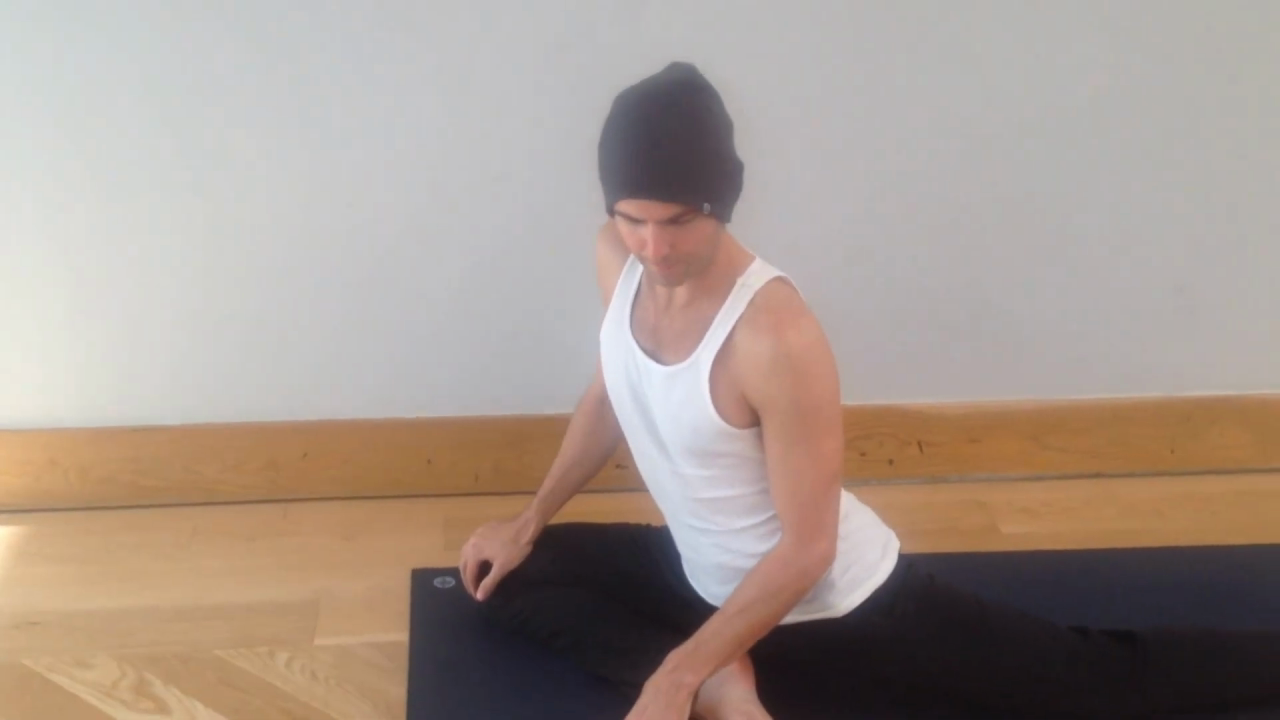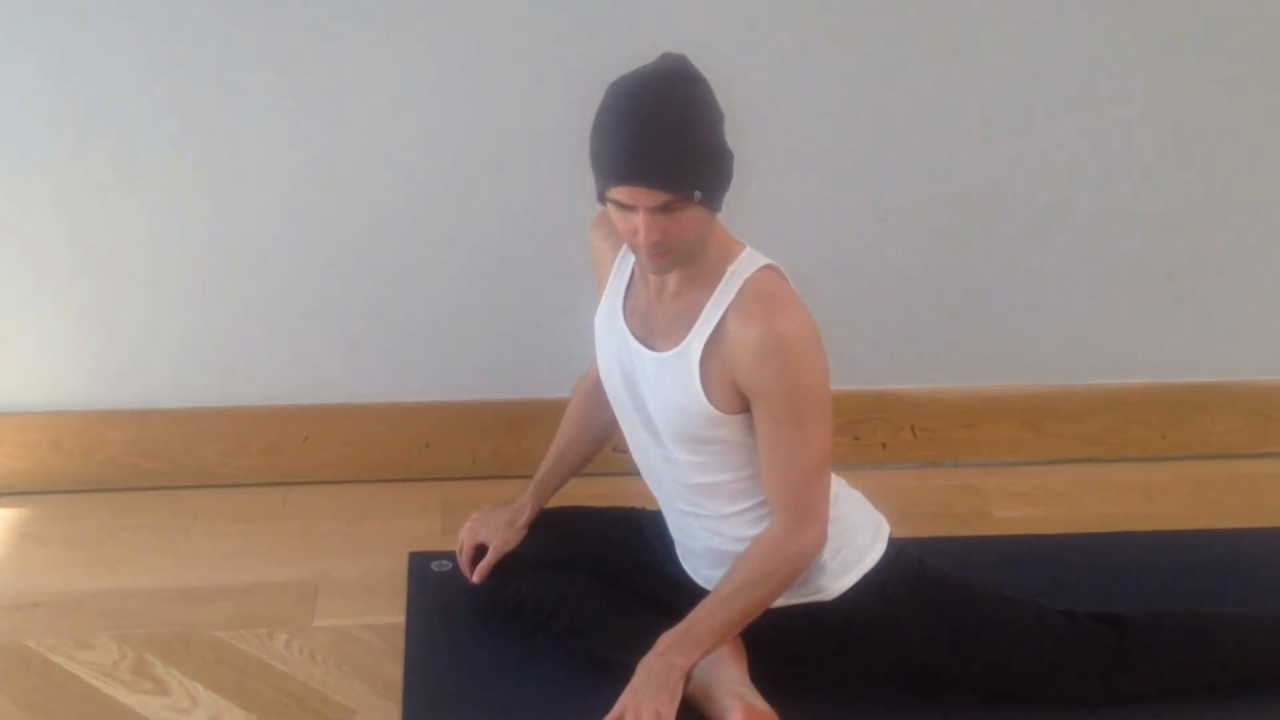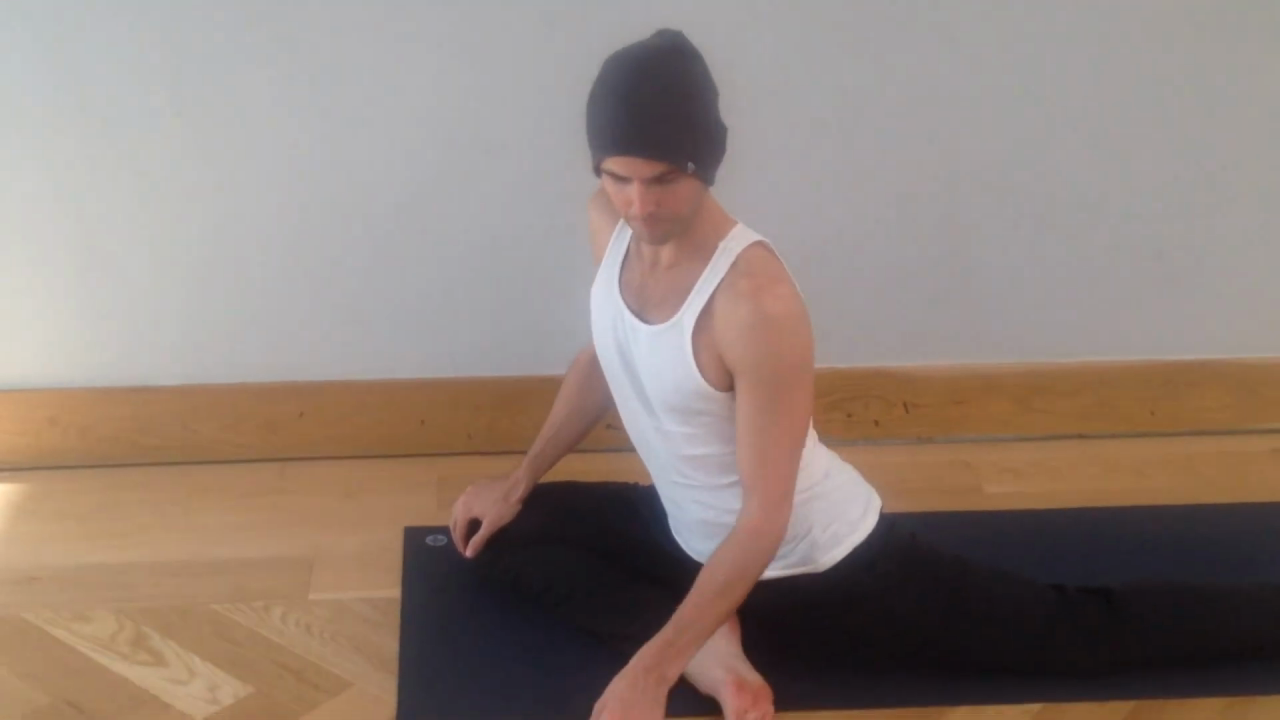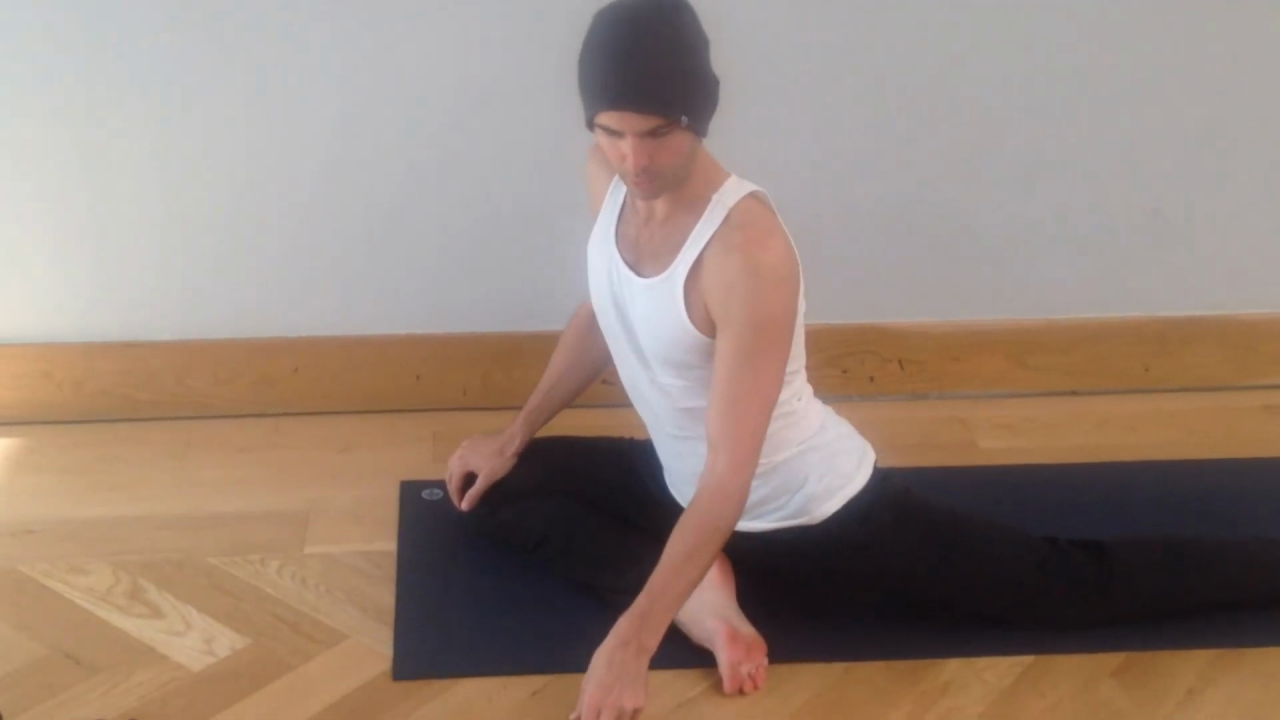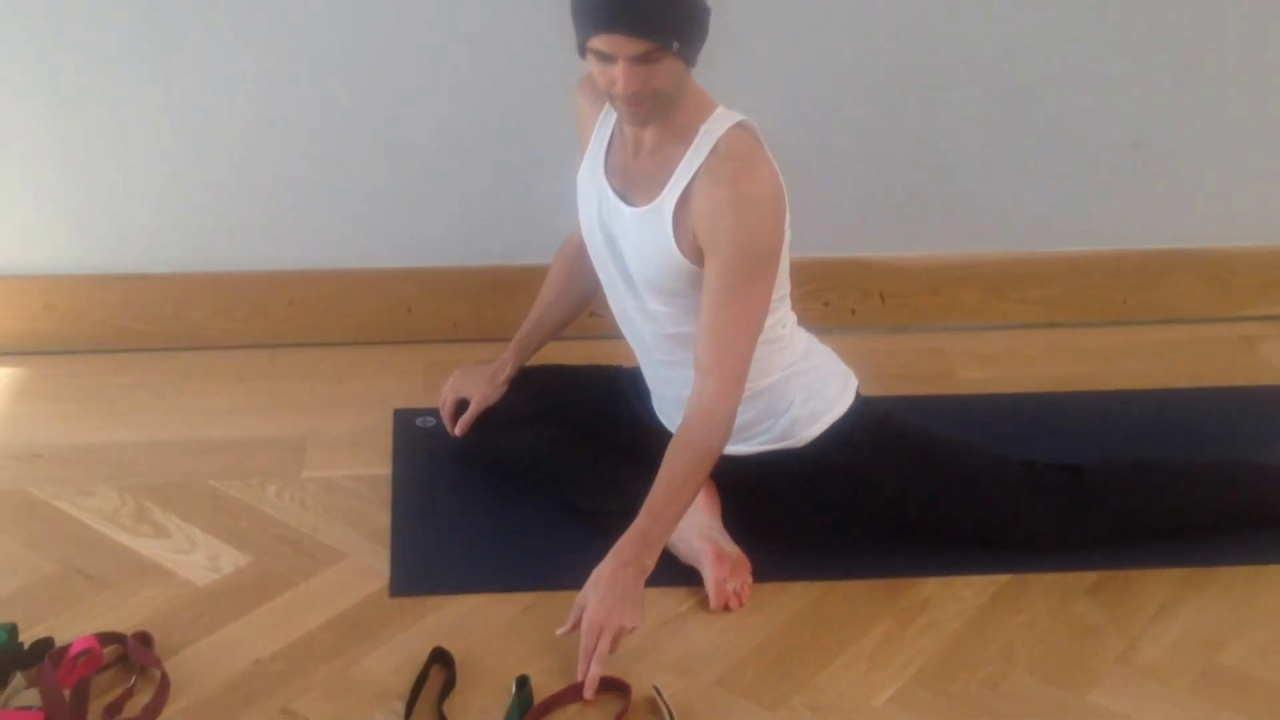
dt=0.5s
person 1, frame 1
left shoulder: (774, 337)
right shoulder: (616, 257)
left elbow: (807, 551)
right elbow: (611, 391)
right wrist: (530, 519)
left hip: (839, 607)
right hip: (707, 575)
right knee: (512, 574)
person 1, frame 2
left shoulder: (765, 324)
right shoulder: (609, 245)
left elbow: (798, 536)
right elbow: (607, 379)
right wrist: (526, 503)
left hip: (828, 592)
right hip: (699, 560)
right knee: (508, 560)
person 1, frame 3
left shoulder: (754, 300)
right shoulder: (609, 220)
left elbow: (766, 521)
right elbow: (604, 357)
right wrist: (520, 477)
left hip: (816, 563)
right hip: (693, 534)
left knee: (1075, 630)
right knee: (501, 533)
right ankle: (703, 643)
person 1, frame 4
left shoulder: (748, 251)
right shoulder: (607, 175)
left elbow: (731, 480)
right elbow: (604, 315)
left wrist: (635, 637)
right wrist: (515, 433)
left hip: (813, 514)
right hip: (685, 485)
left knee: (1070, 585)
right knee: (498, 488)
right ankle: (694, 591)
person 1, frame 5
left shoulder: (734, 178)
right shoulder: (596, 106)
left elbow: (716, 400)
right elbow: (590, 246)
left wrist: (629, 560)
right wrist: (506, 361)
left hip: (798, 439)
right hip: (670, 411)
left knee: (1044, 505)
right knee: (487, 415)
right ankle: (683, 512)
